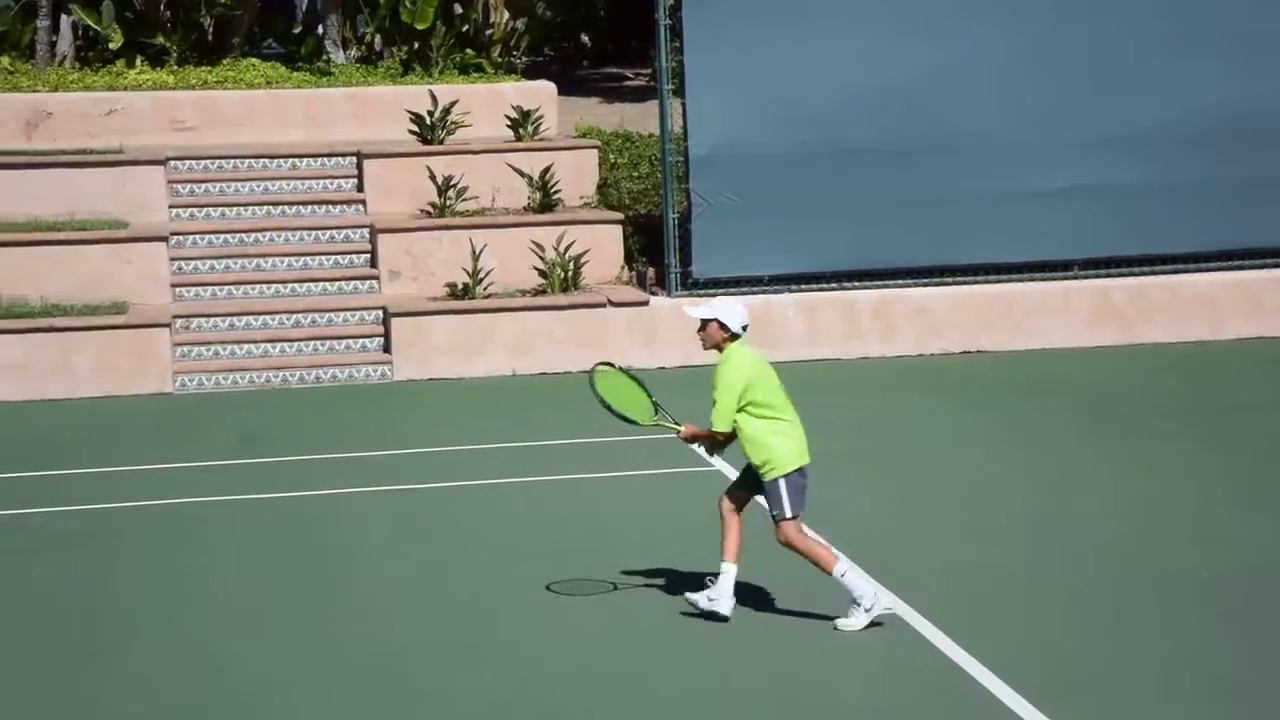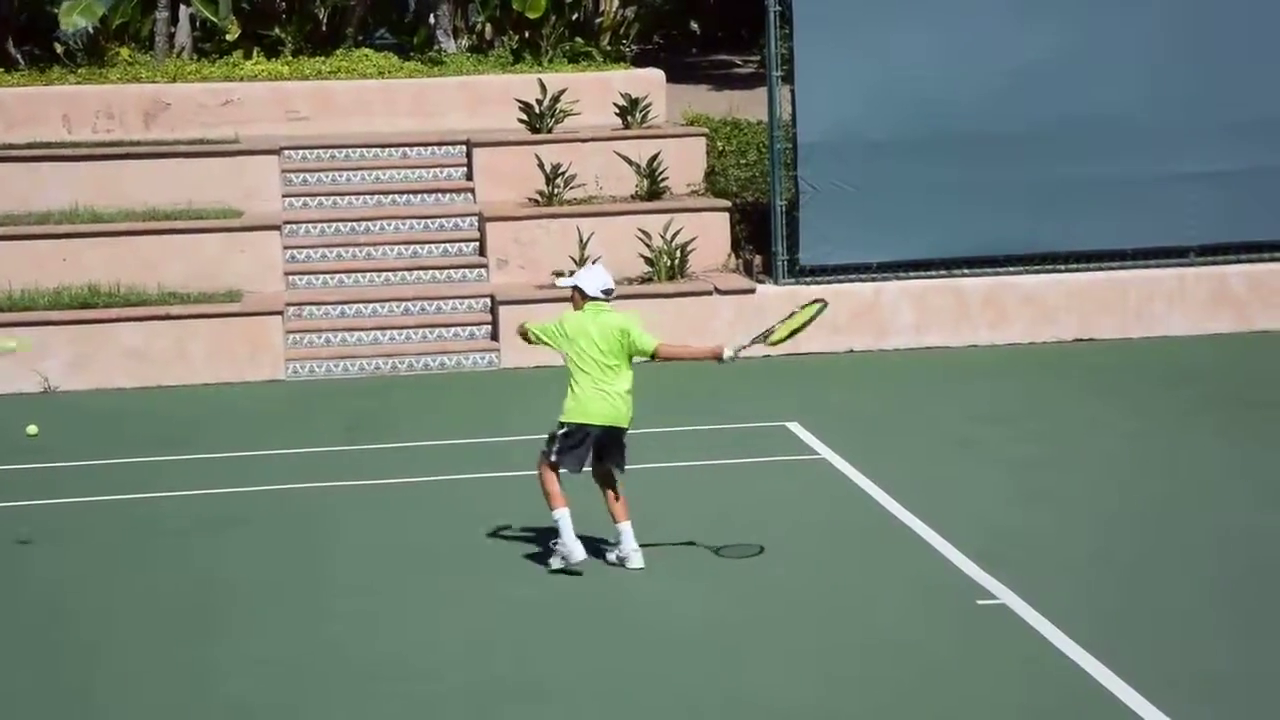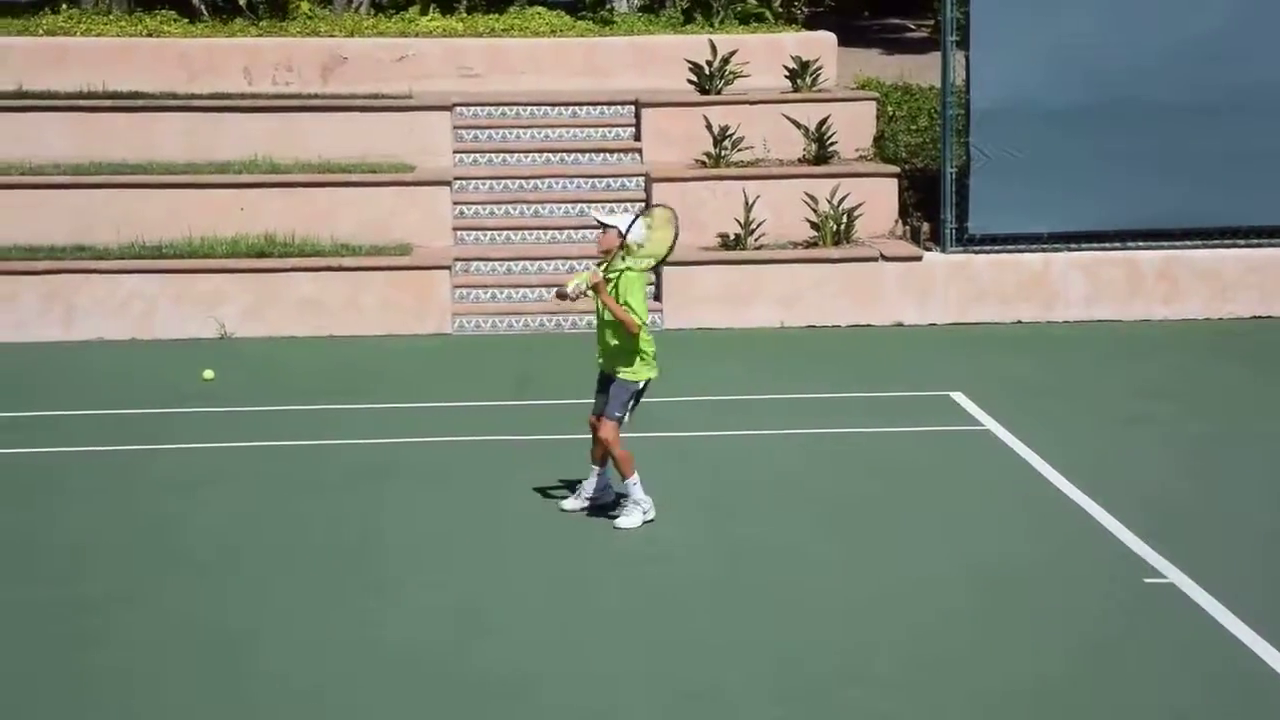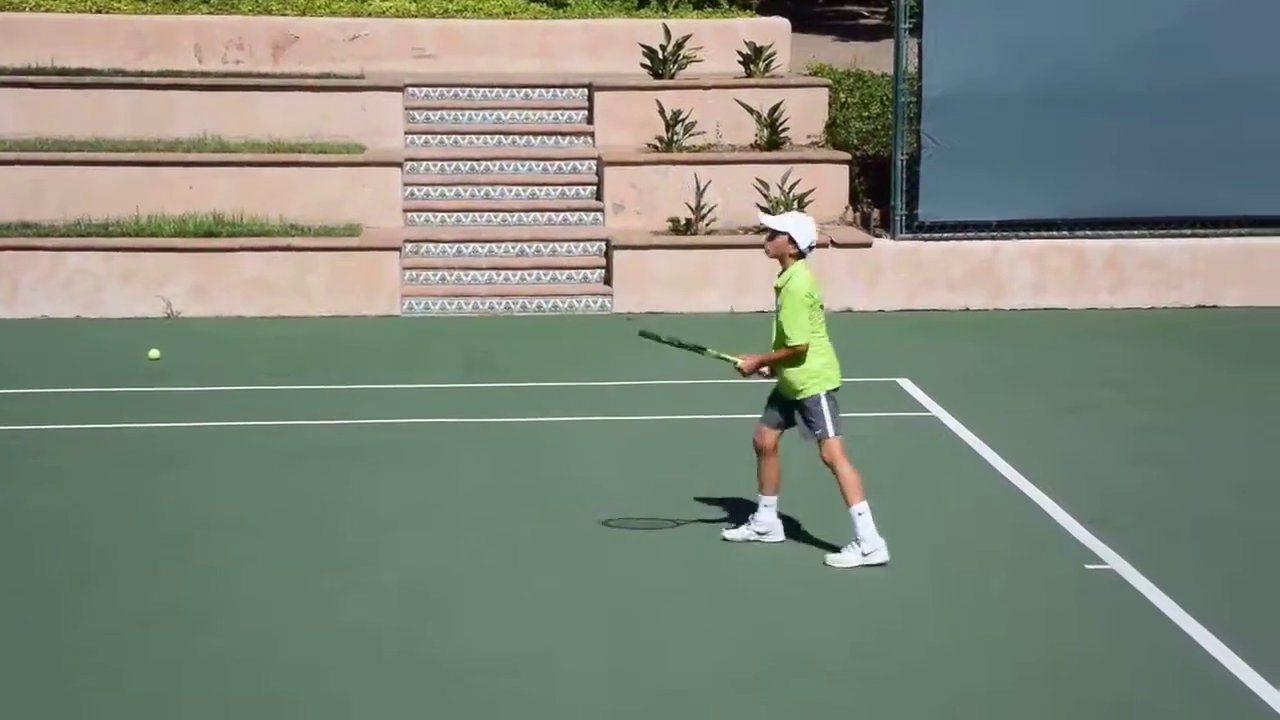
dt=1s
person 1, frame 1
left shoulder: (730, 369)
right shoulder: (745, 357)
left elbow: (721, 431)
left wrist: (694, 434)
right wrist: (719, 440)
left hip: (781, 456)
right hip: (775, 450)
left knee: (789, 533)
right knee: (728, 504)
left ankle: (866, 597)
right ankle: (722, 595)
person 1, frame 2
left shoulder: (567, 323)
right shoulder: (623, 323)
left elbow: (524, 331)
right elbow: (660, 351)
left wrist: (526, 332)
right wrist: (716, 352)
left hip: (582, 413)
right hip: (617, 415)
left knee: (548, 467)
right knee: (605, 475)
left ankle: (569, 542)
right ankle: (628, 549)
person 1, frame 3
left shoulder: (630, 277)
right shoulder: (605, 271)
left elbow: (634, 327)
right elbow: (560, 294)
left wrist: (604, 294)
right wrist: (571, 291)
left hip: (633, 368)
right hip: (612, 363)
left knee: (607, 434)
right knee: (596, 425)
left ankle: (640, 502)
right ankle: (596, 489)
person 1, frame 4
left shoulder: (797, 285)
right shoulder: (788, 279)
left elbow: (800, 345)
left wrist: (757, 361)
right wrist: (768, 361)
left hip: (815, 381)
right hip: (793, 379)
left knee: (833, 455)
right knee: (764, 441)
left ankle: (868, 543)
right ankle: (765, 523)
